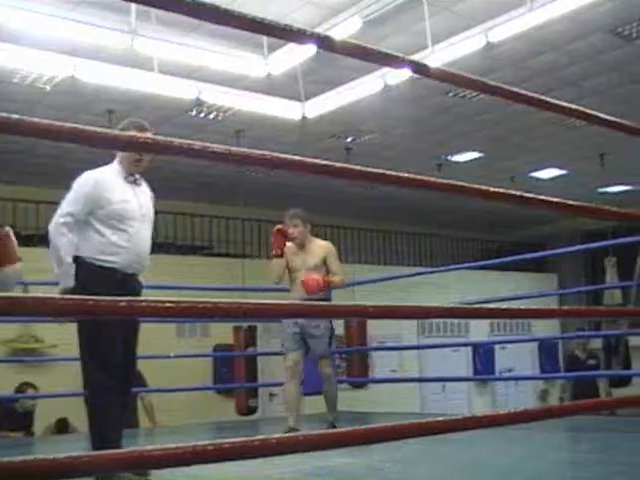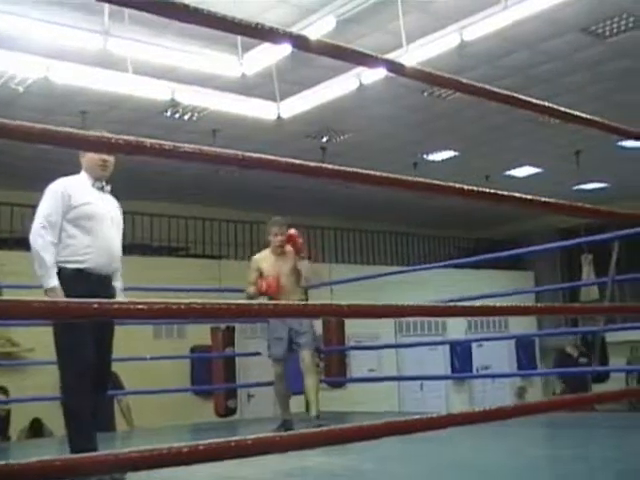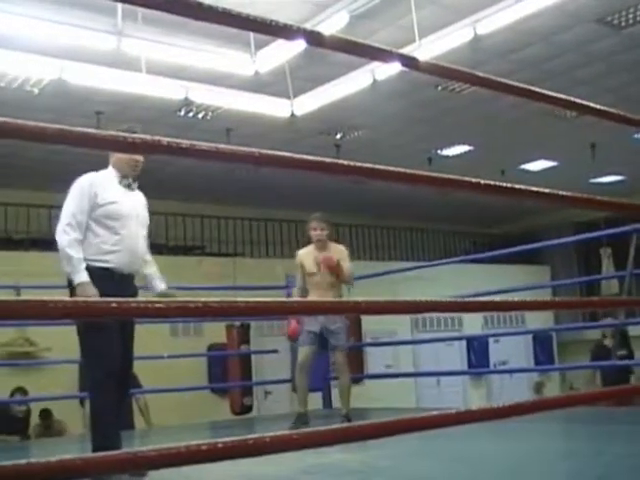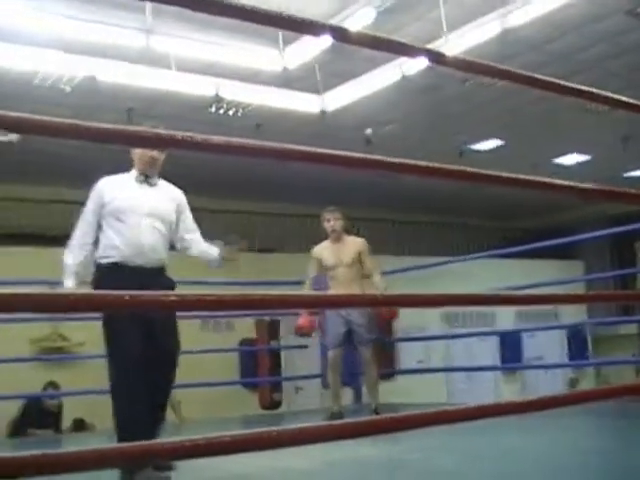
dt=0.7s
person 1, frame 1
left shoulder: (146, 192)
right shoulder: (95, 181)
right elbow: (60, 228)
right wrist: (68, 281)
left hip: (128, 286)
right hip: (97, 282)
left knee: (124, 369)
right knee: (103, 369)
left ankle: (113, 447)
person 1, frame 2
left shoulder: (113, 203)
right shoulder: (64, 188)
right elbow: (41, 236)
left wrist: (119, 295)
right wrist: (51, 284)
left hip: (103, 290)
right hip: (72, 286)
left knee: (99, 371)
right knee: (77, 371)
left ankle: (89, 448)
right ankle: (83, 454)
person 1, frame 3
left shoulder: (139, 199)
right shoulder: (90, 184)
right elbow: (68, 234)
left wrist: (160, 286)
right wrist: (80, 281)
left hip: (124, 286)
right hip: (94, 283)
left knee: (121, 371)
right knee: (104, 369)
left ankle: (108, 447)
right ankle: (107, 452)
person 1, frame 4
left shoulder: (173, 196)
right shoulder: (106, 187)
left elbow: (189, 241)
right elbow: (83, 237)
left wrist: (217, 253)
right wrist: (69, 281)
left hip: (156, 281)
right hip: (114, 280)
left knee: (164, 360)
right knee: (127, 364)
left ankle: (144, 442)
person 2, frame 1
left shoulder: (325, 248)
right shoulder: (286, 249)
left elbow: (340, 280)
right elbow: (276, 279)
left wrist: (325, 282)
right wrist: (277, 249)
left knee: (326, 370)
right knee: (292, 369)
left ankle: (332, 421)
right ankle: (293, 427)
person 2, frame 2
left shoulder: (295, 252)
right shoulder: (258, 260)
left elbow: (306, 280)
right elbow: (249, 291)
left wrist: (300, 252)
right wrist: (260, 290)
right hip: (277, 317)
left knee: (308, 363)
right knee: (278, 371)
left ankle: (315, 416)
right ankle: (286, 419)
person 2, frame 3
left shoulder: (340, 251)
right shoulder: (301, 255)
left elbow: (349, 277)
right elbow: (300, 287)
left wrist: (337, 270)
left hip: (336, 313)
right hip: (311, 313)
left knee: (341, 363)
right knee: (302, 362)
left ankle: (345, 414)
right ankle: (302, 413)
person 2, frame 4
left shoulder: (359, 244)
right shoulder: (318, 251)
left elbow: (373, 273)
right elbow: (310, 281)
left wrist: (382, 295)
left hip: (359, 305)
right hip: (334, 308)
left knee: (367, 357)
right knee: (333, 360)
left ankle: (375, 407)
right ankle: (336, 411)
